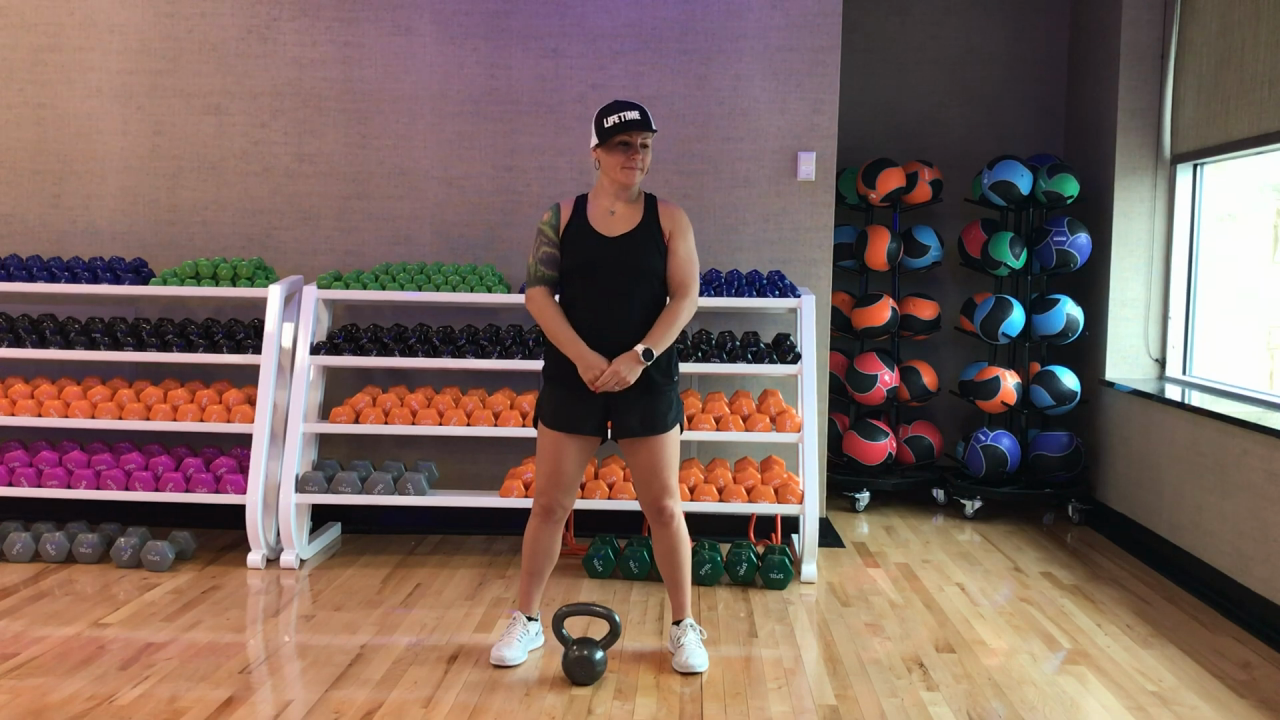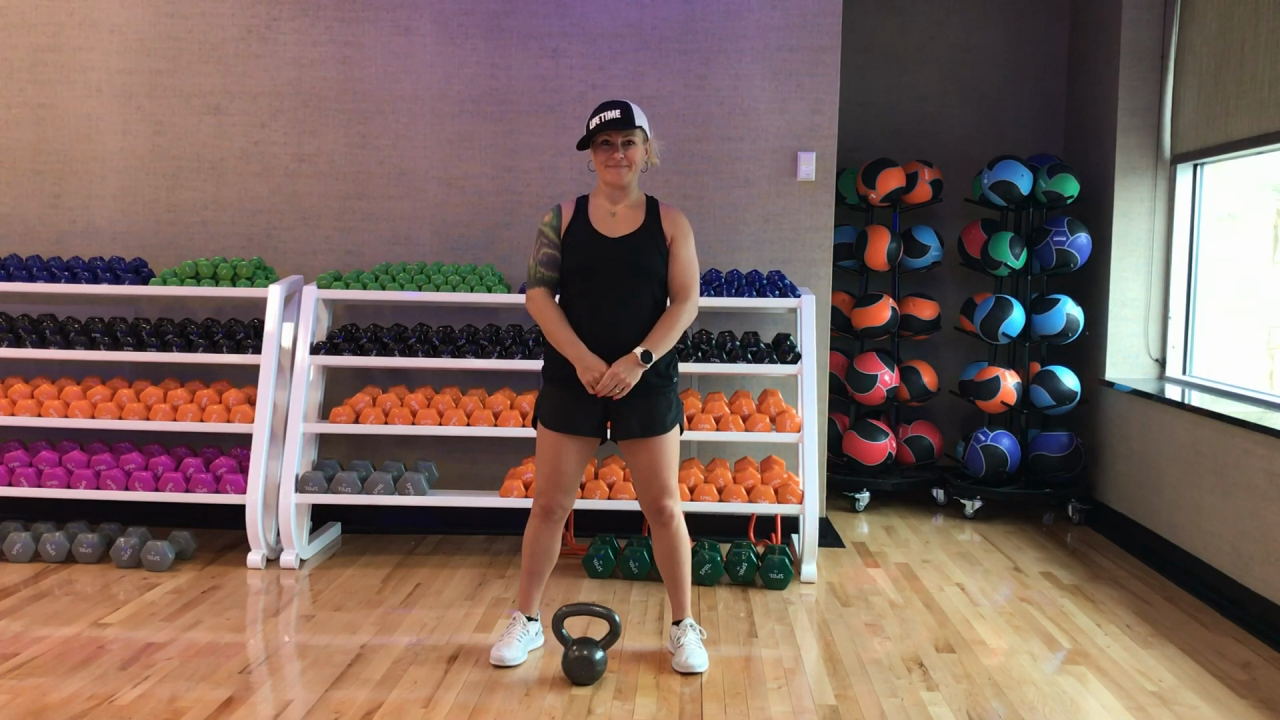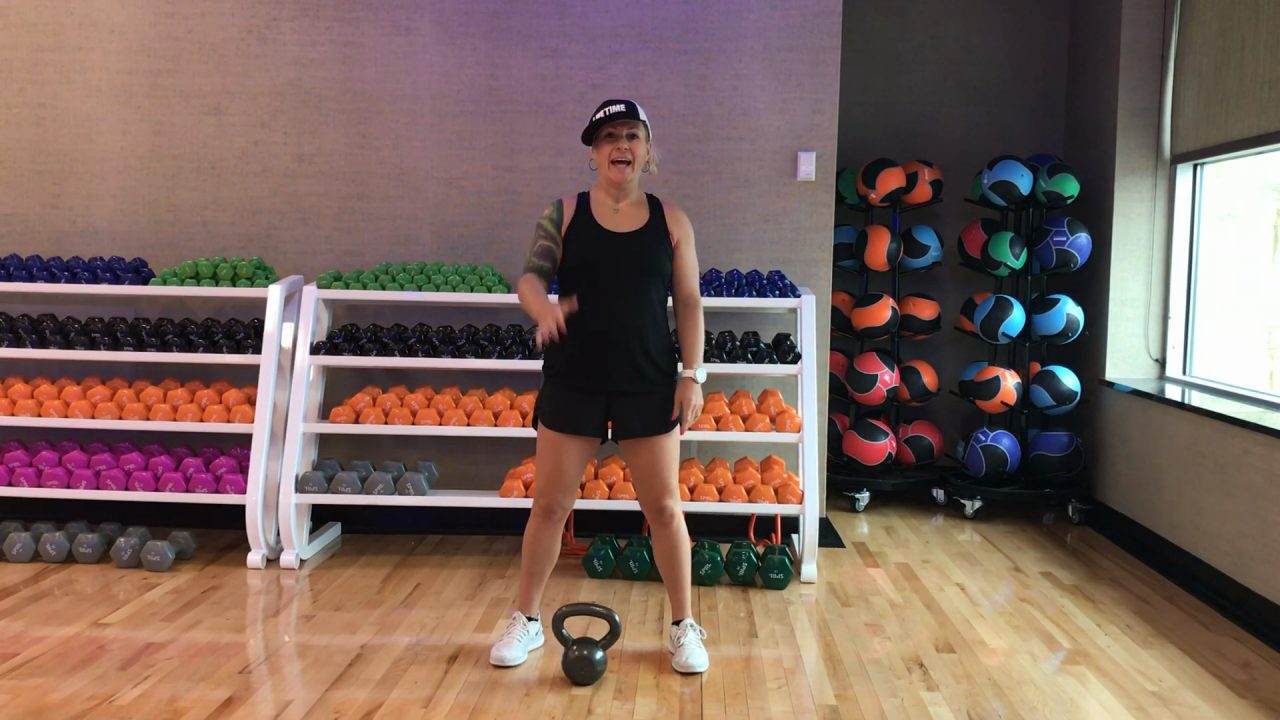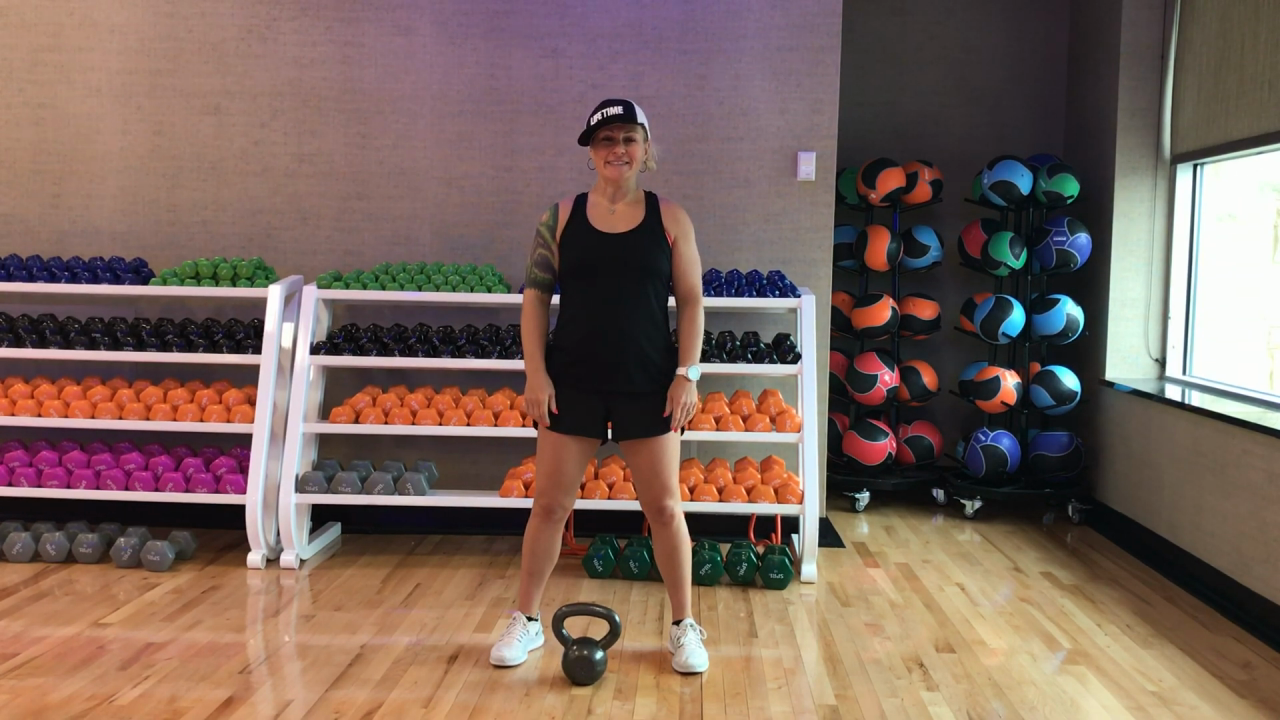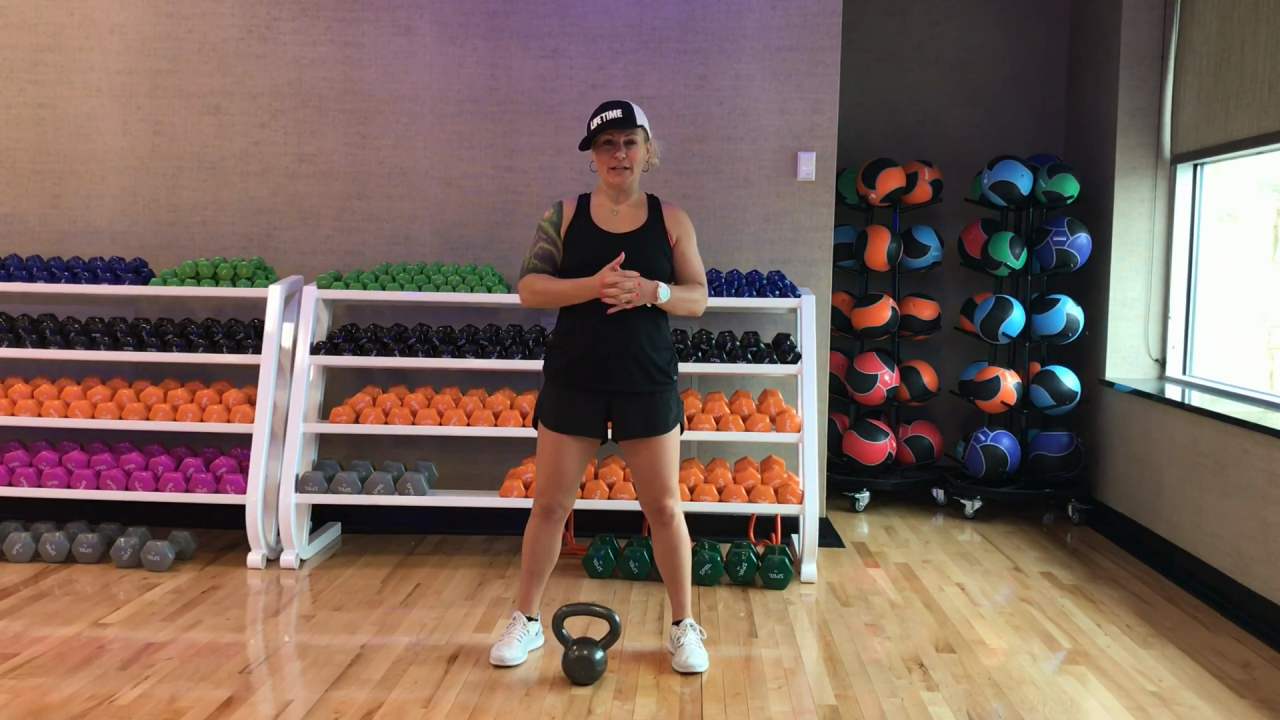
dt=1s
person 1, frame 1
left shoulder: (668, 218)
right shoulder: (561, 216)
left elbow: (685, 297)
right elbow: (537, 292)
left wrist: (639, 358)
right wrist: (583, 357)
left hip: (648, 380)
right hip: (572, 379)
left knee: (664, 506)
right knee: (549, 503)
left ankle: (684, 626)
right ankle: (526, 620)
person 1, frame 2
left shoulder: (670, 221)
right shoulder: (563, 217)
left elbow: (687, 302)
right elbow: (538, 294)
left wrist: (638, 359)
right wrist: (582, 359)
left hip: (648, 383)
right hip: (570, 381)
left knee: (664, 507)
right knee: (549, 504)
left ankle: (684, 626)
right ankle: (526, 620)
person 1, frame 3
left shoulder: (671, 220)
right shoulder: (564, 213)
left elbow: (689, 302)
right elbow: (529, 280)
left wrist: (693, 374)
right wrist: (543, 310)
left hip: (650, 384)
right hip: (572, 378)
left knee: (664, 507)
right knee: (549, 504)
left ankle: (684, 626)
right ankle: (525, 620)
person 1, frame 4
left shoulder: (670, 218)
right shoulder: (561, 216)
left elbow: (690, 301)
right elbow: (536, 296)
left wrist: (687, 374)
right wrist: (536, 373)
left hip: (648, 384)
right hip: (572, 382)
left knee: (664, 507)
right knee: (549, 504)
left ankle: (684, 626)
right ankle: (526, 620)
person 1, frame 5
left shoulder: (671, 218)
right shoulder: (564, 214)
left elbow: (698, 297)
right elbow: (529, 288)
left wrist: (653, 291)
right wrist: (594, 285)
left hip: (648, 382)
right hip: (571, 381)
left knee: (664, 507)
right knee: (549, 504)
left ankle: (684, 626)
right ankle: (525, 620)
